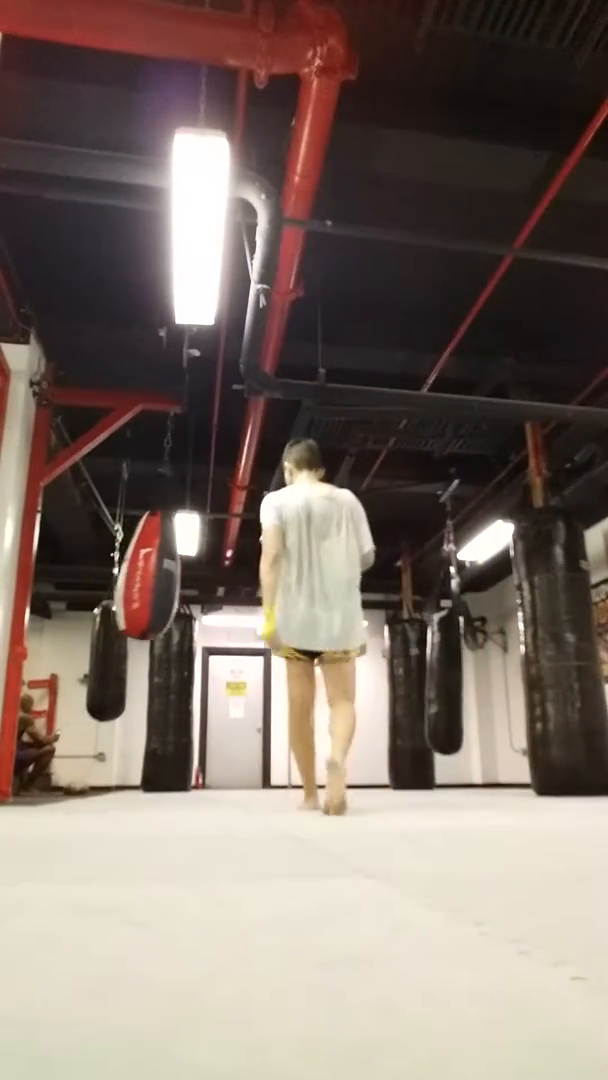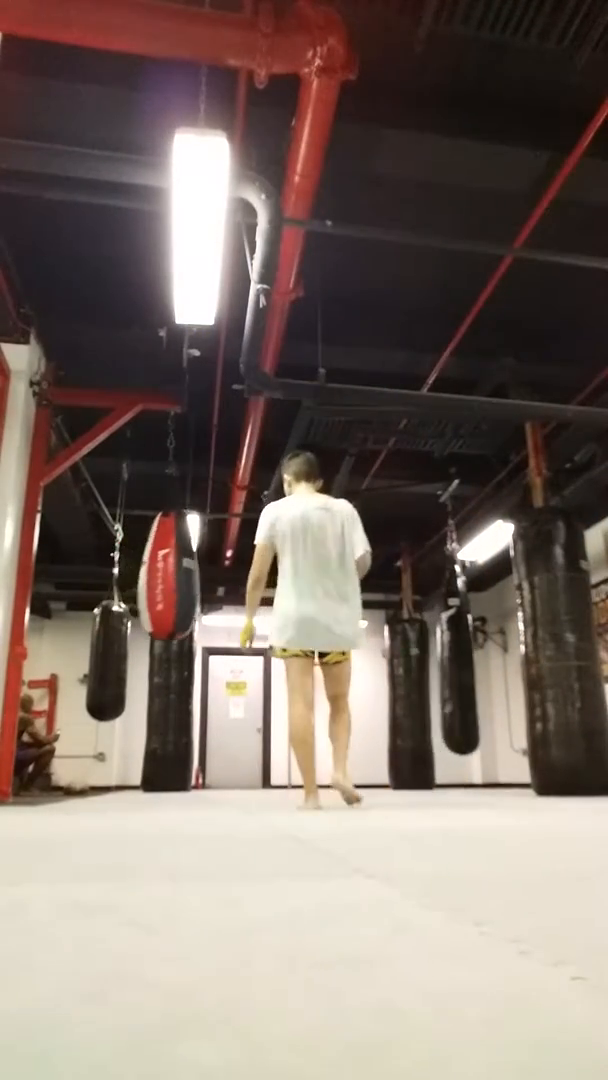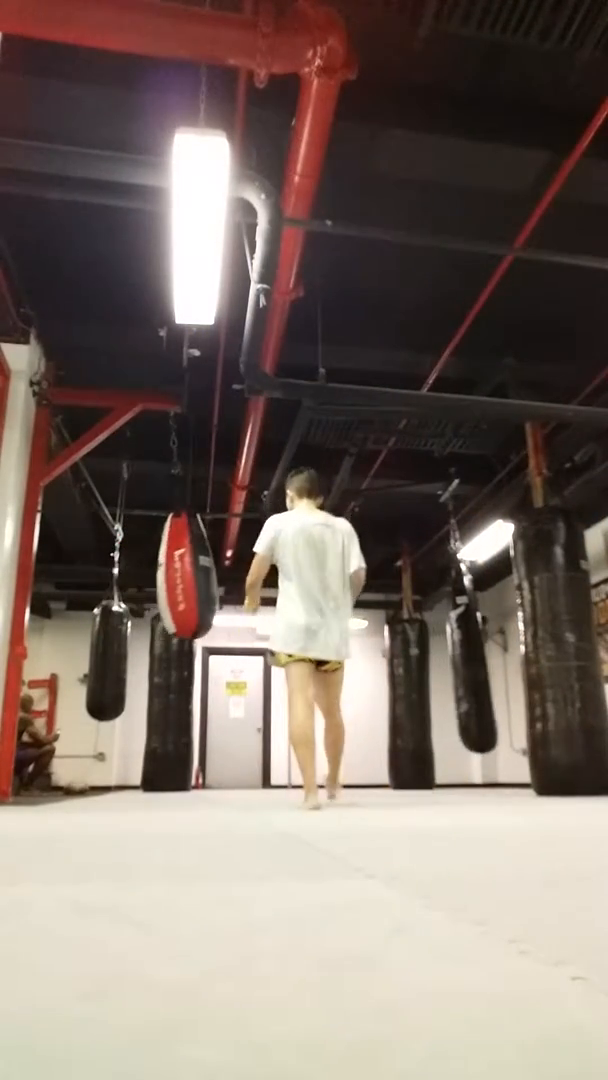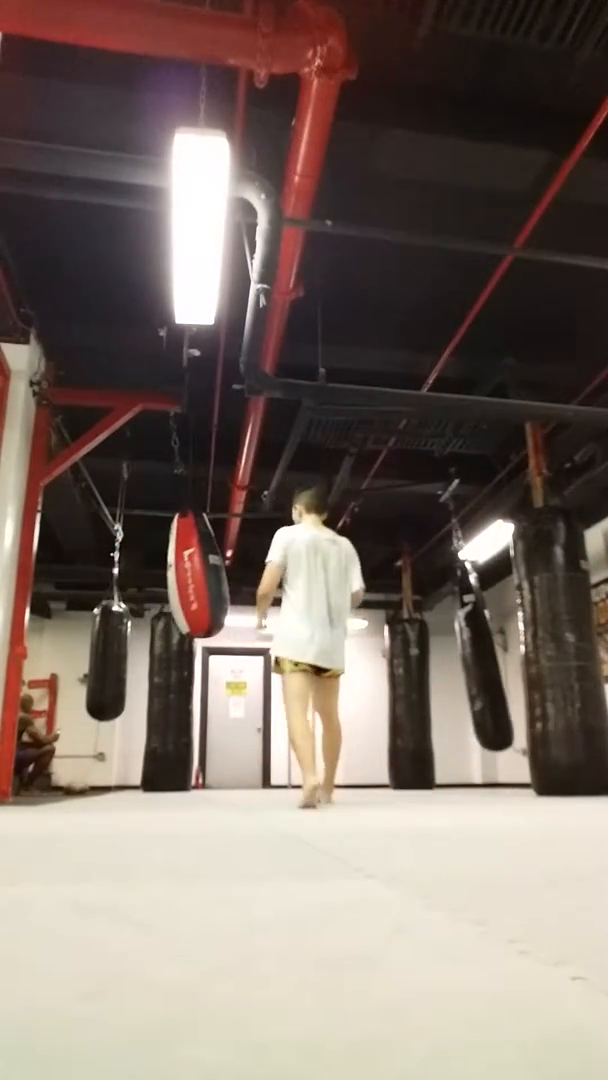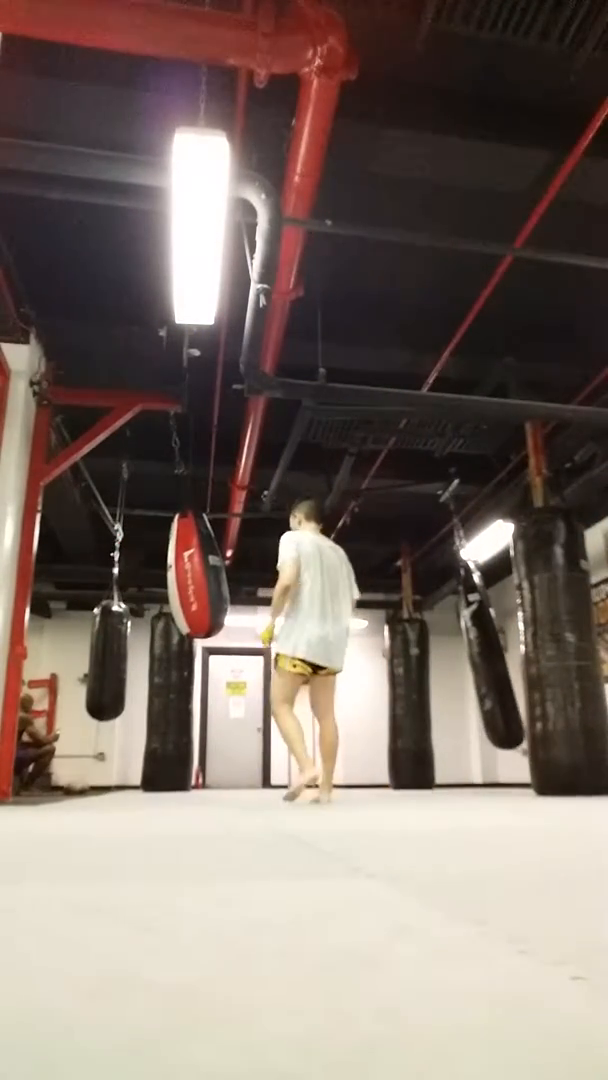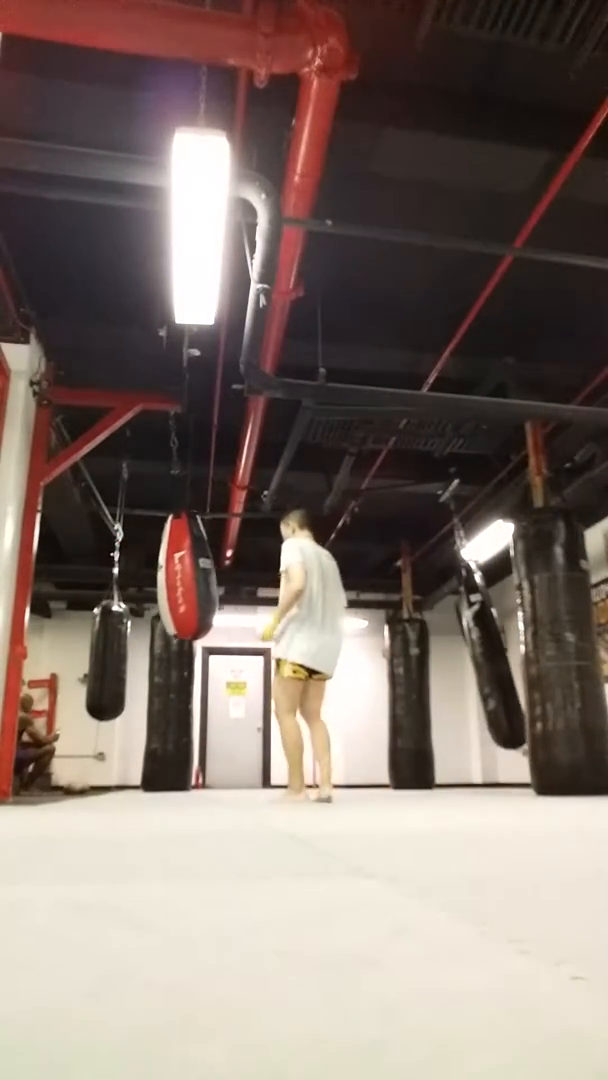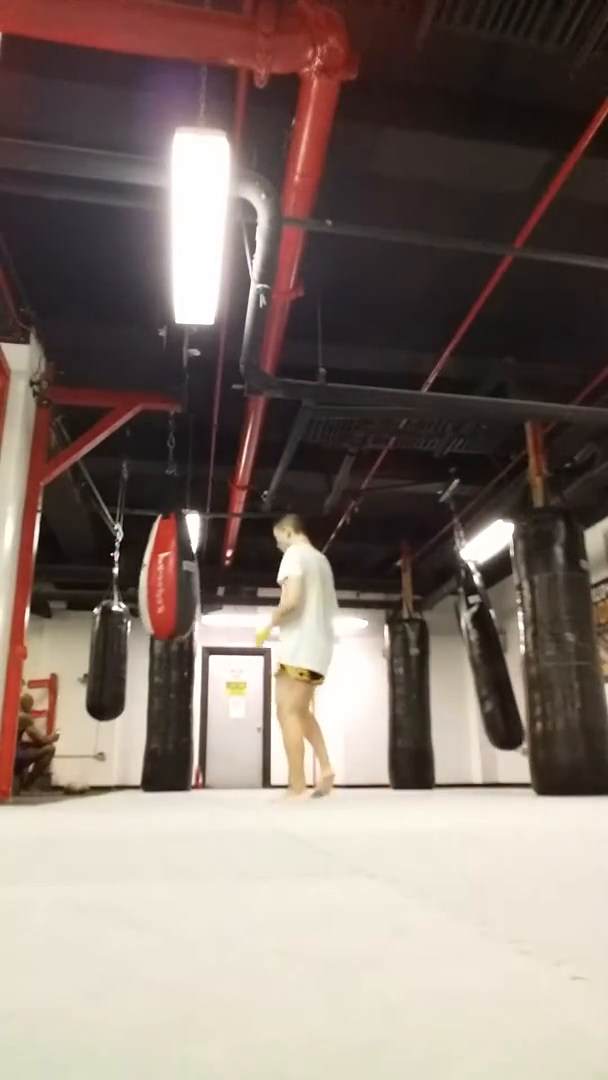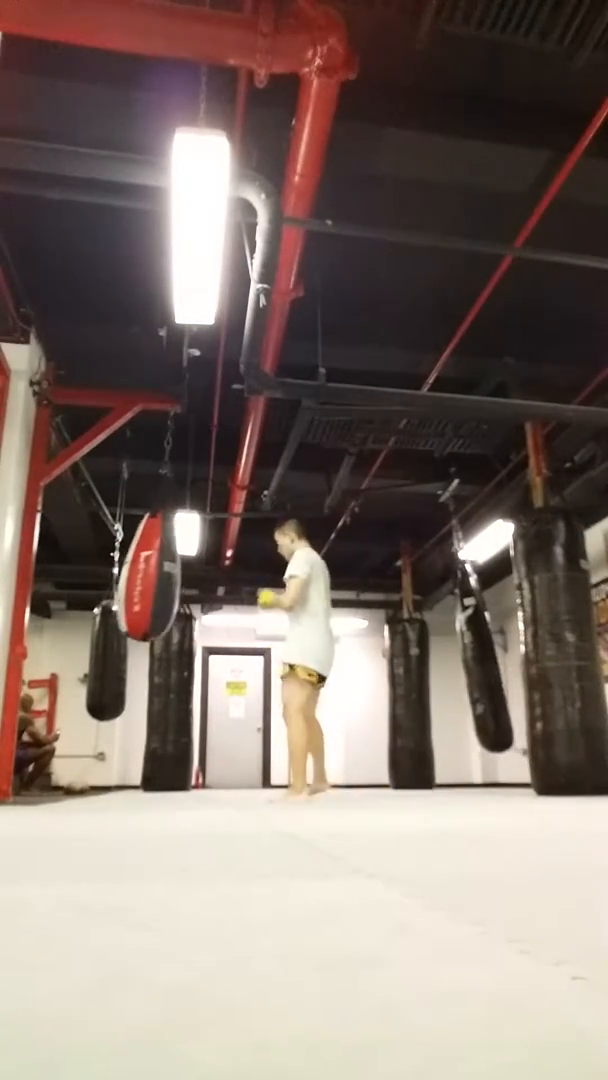
dt=0.2s
person 1, frame 1
left shoulder: (277, 500)
right shoulder: (348, 500)
left elbow: (270, 557)
right elbow: (367, 558)
left wrist: (269, 614)
left hip: (294, 619)
right hip: (341, 618)
left knee: (300, 707)
right knee: (342, 701)
left ankle: (310, 793)
right ankle: (337, 760)
person 1, frame 2
left shoulder: (275, 511)
right shoulder: (344, 509)
left elbow: (258, 574)
right elbow: (364, 562)
left wrist: (249, 619)
left hip: (295, 620)
right hip: (338, 620)
left knee: (300, 704)
right knee: (339, 700)
left ankle: (311, 793)
right ankle: (341, 768)
person 1, frame 3
left shoulder: (278, 524)
right shoulder: (342, 527)
left elbow: (253, 579)
right elbow: (358, 577)
left wrist: (251, 603)
left hip: (295, 627)
right hip: (333, 630)
left knee: (300, 706)
right knee: (332, 710)
left ankle: (311, 791)
right ankle: (333, 782)
person 1, frame 4
left shoulder: (288, 535)
right shoulder: (344, 545)
left elbow: (265, 589)
right elbow: (357, 596)
left wrist: (261, 615)
left hip: (297, 636)
right hip: (333, 640)
left knee: (296, 710)
right knee: (329, 714)
left ankle: (310, 776)
right ankle: (327, 788)
person 1, frame 5
left shoulder: (293, 538)
right shoulder: (339, 553)
left elbow: (287, 581)
right elbow: (352, 601)
left wrist: (271, 622)
left hip: (300, 635)
right hip: (332, 640)
left knee: (281, 704)
right knee: (325, 713)
left ankle: (305, 766)
right ankle: (326, 788)
person 1, frame 6
left shoulder: (293, 546)
right shoulder: (328, 558)
left elbow: (297, 585)
right elbow: (339, 605)
left wrist: (274, 622)
left hip: (298, 642)
right hip: (325, 646)
left knee: (285, 711)
right knee: (313, 715)
left ankle: (297, 788)
right ankle: (325, 784)
person 1, frame 7
left shoulder: (294, 554)
right shoulder: (322, 560)
left elbow: (291, 601)
left wrist: (268, 627)
left hip: (299, 645)
right hip: (320, 646)
left knee: (287, 713)
right knee: (302, 711)
left ankle: (297, 789)
right ankle: (325, 767)
person 1, frame 8
left shoulder: (301, 557)
right shoulder: (317, 562)
left elbow: (289, 601)
left wrist: (270, 599)
right wrist: (276, 598)
left hip: (305, 647)
right hip: (318, 648)
left knee: (293, 713)
right knee: (306, 714)
left ankle: (297, 788)
right ankle: (319, 779)
